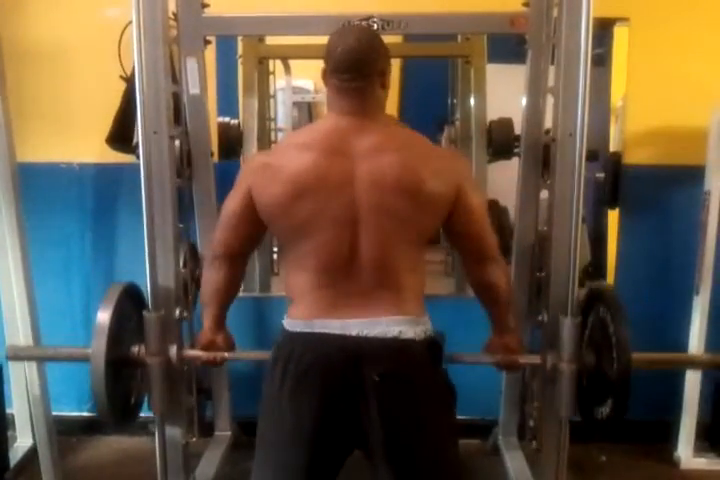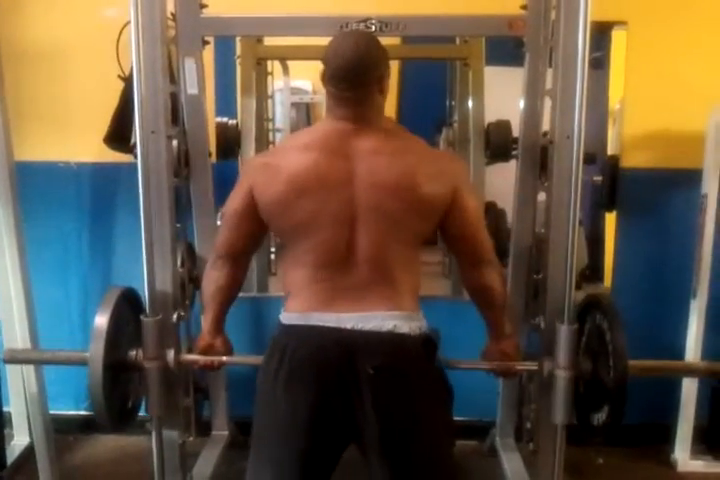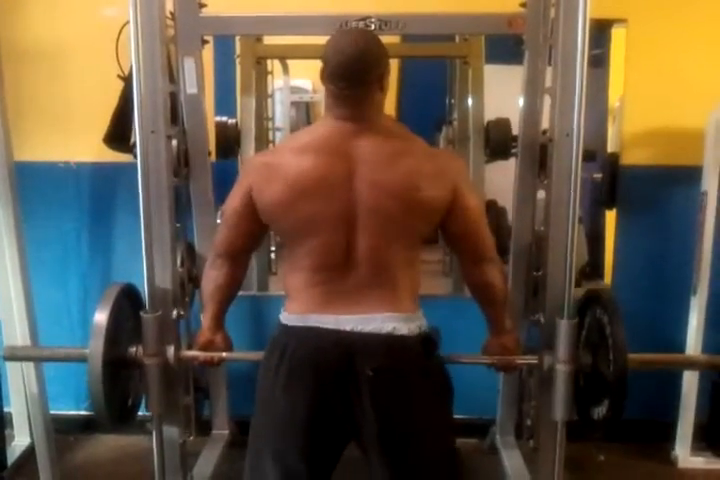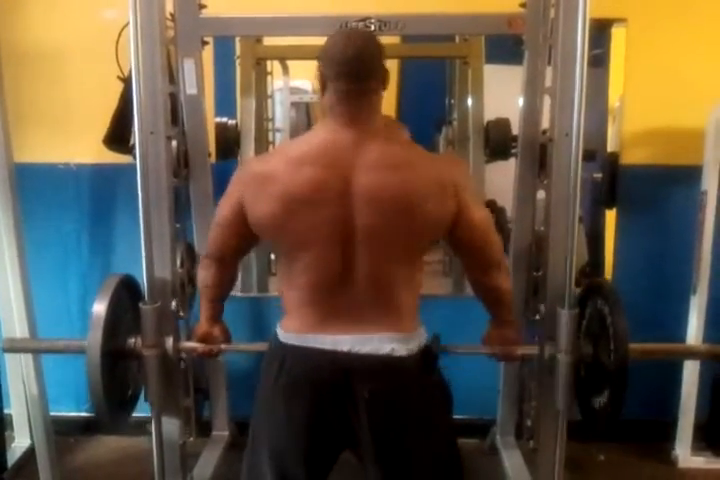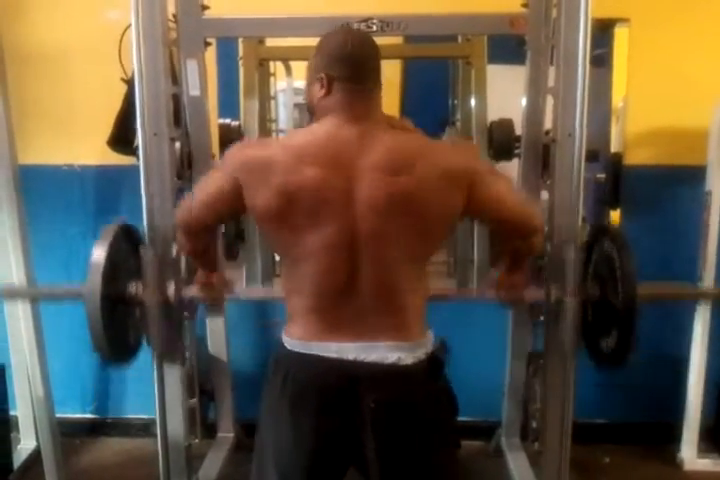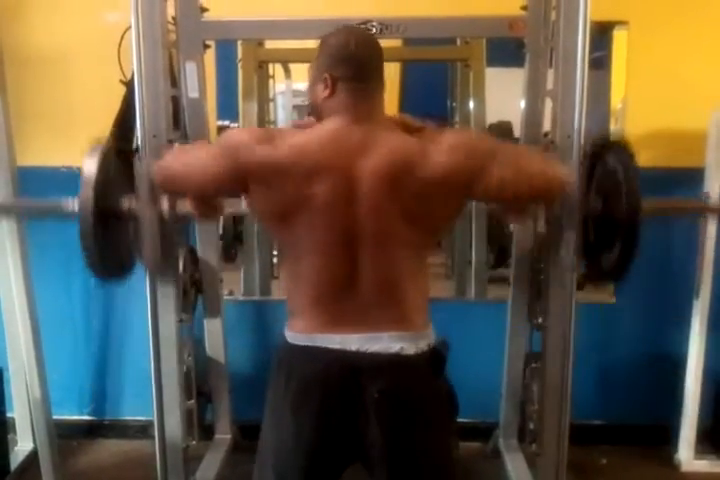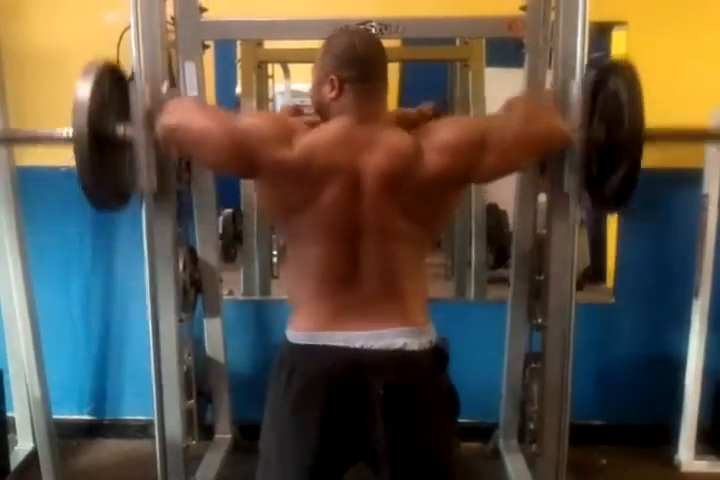
dt=0.2s
person 1, frame 1
left shoulder: (268, 164)
right shoulder: (439, 164)
left elbow: (223, 257)
right elbow: (486, 261)
left wrist: (212, 325)
right wrist: (504, 330)
left hip: (308, 352)
right hip: (402, 354)
person 1, frame 2
left shoulder: (269, 165)
right shoulder: (437, 167)
left elbow: (227, 258)
right elbow: (480, 264)
left wrist: (211, 329)
right wrist: (500, 334)
left hip: (303, 346)
right hip: (397, 349)
person 1, frame 3
left shoulder: (268, 165)
right shoulder: (437, 167)
left elbow: (226, 256)
right elbow: (481, 261)
left wrist: (211, 325)
right wrist: (501, 330)
left hip: (303, 347)
right hip: (396, 349)
person 1, frame 4
left shoulder: (262, 173)
right shoulder: (438, 175)
left elbow: (217, 258)
right elbow: (489, 265)
left wrist: (209, 318)
right wrist: (503, 324)
left hip: (301, 364)
right hip: (395, 366)
person 1, frame 5
left shoulder: (261, 162)
right shoulder: (445, 164)
left elbow: (190, 221)
right elbow: (527, 226)
left wrist: (208, 268)
right wrist: (514, 271)
left hip: (307, 369)
right hip: (403, 372)
person 1, frame 6
left shoulder: (264, 155)
right shoulder: (442, 159)
left elbow: (167, 170)
right elbow: (554, 178)
left wrist: (207, 199)
left hip: (310, 363)
right hip: (405, 364)
person 1, frame 7
left shoulder: (279, 150)
right shoulder: (438, 154)
left elbow: (174, 121)
right elbow: (550, 126)
right wrist: (511, 111)
left hip: (312, 361)
right hip: (406, 361)
